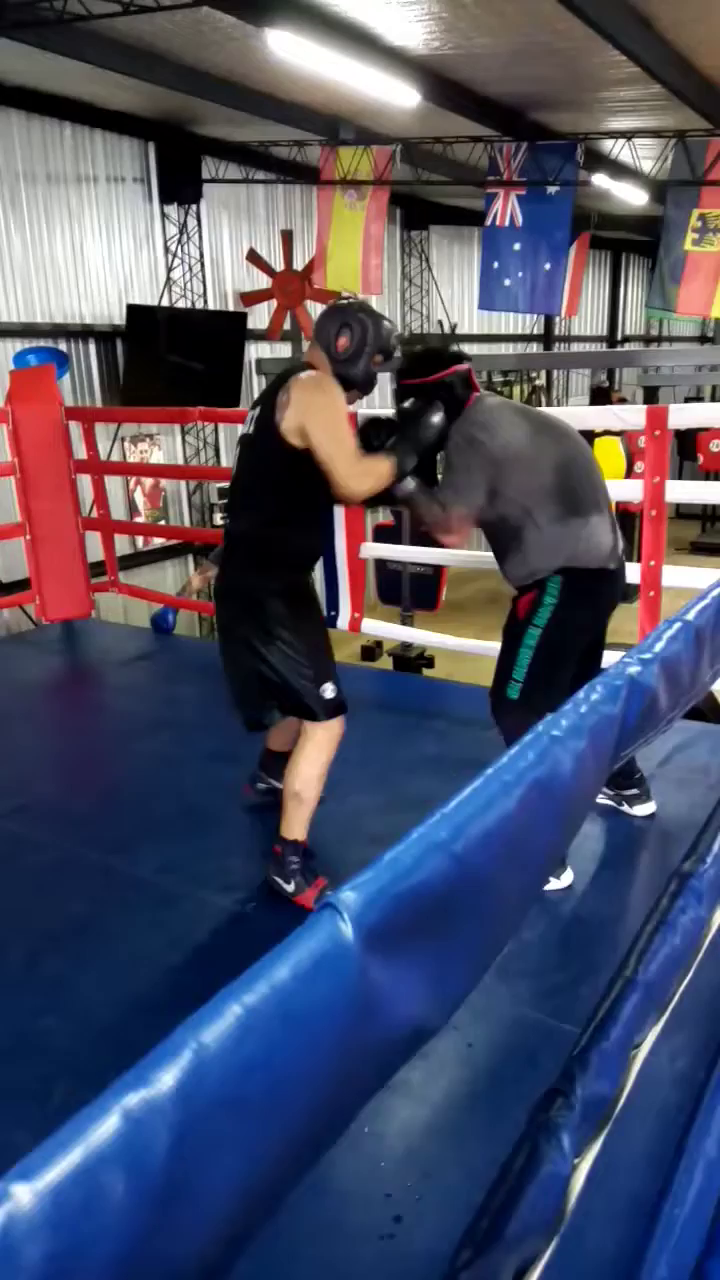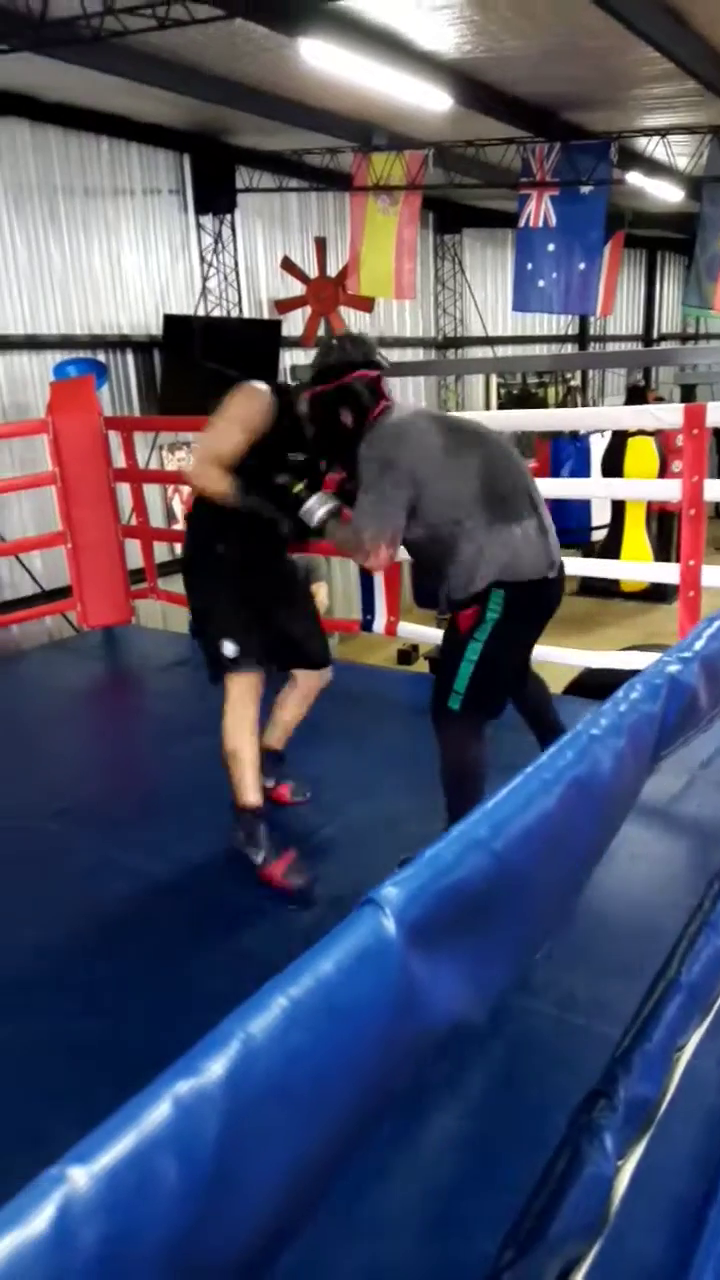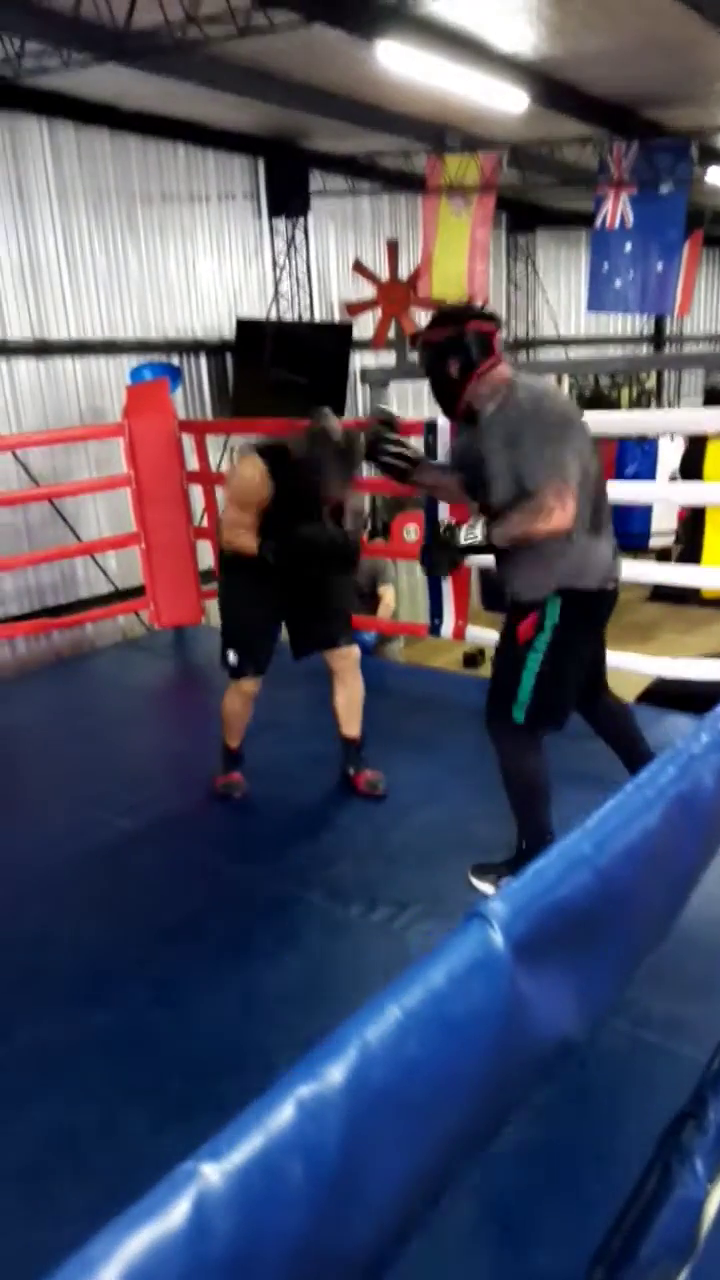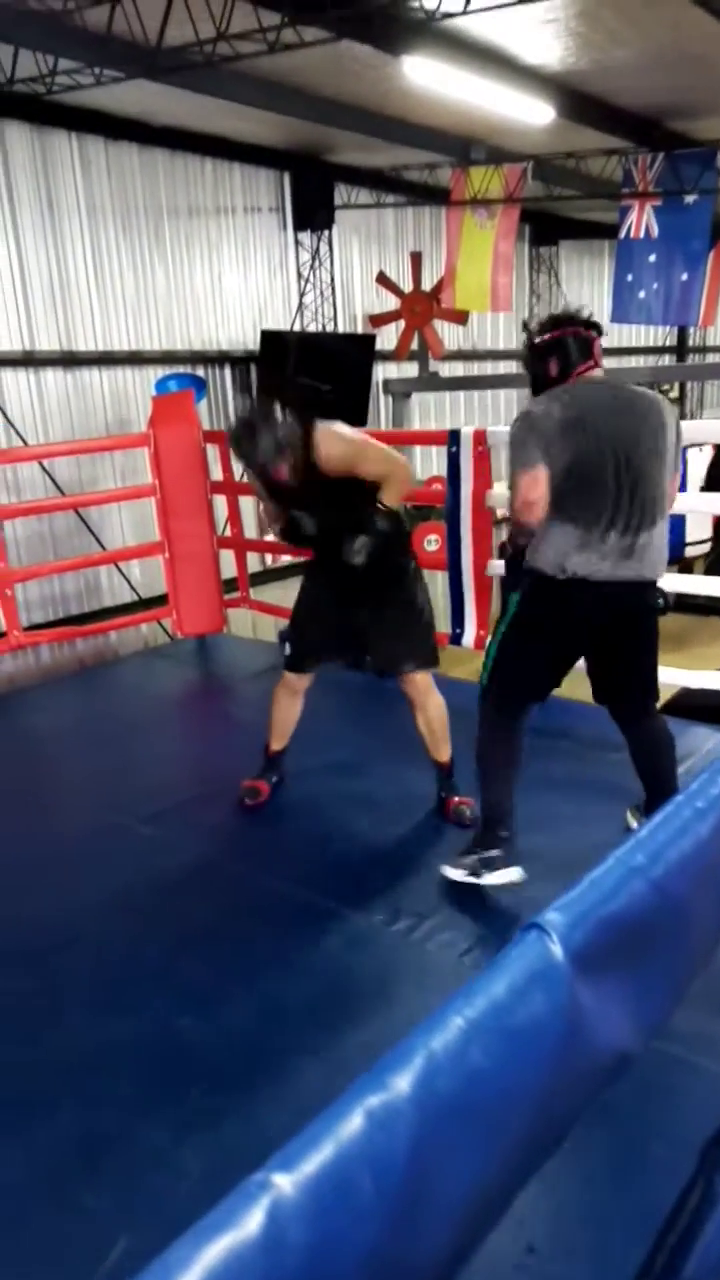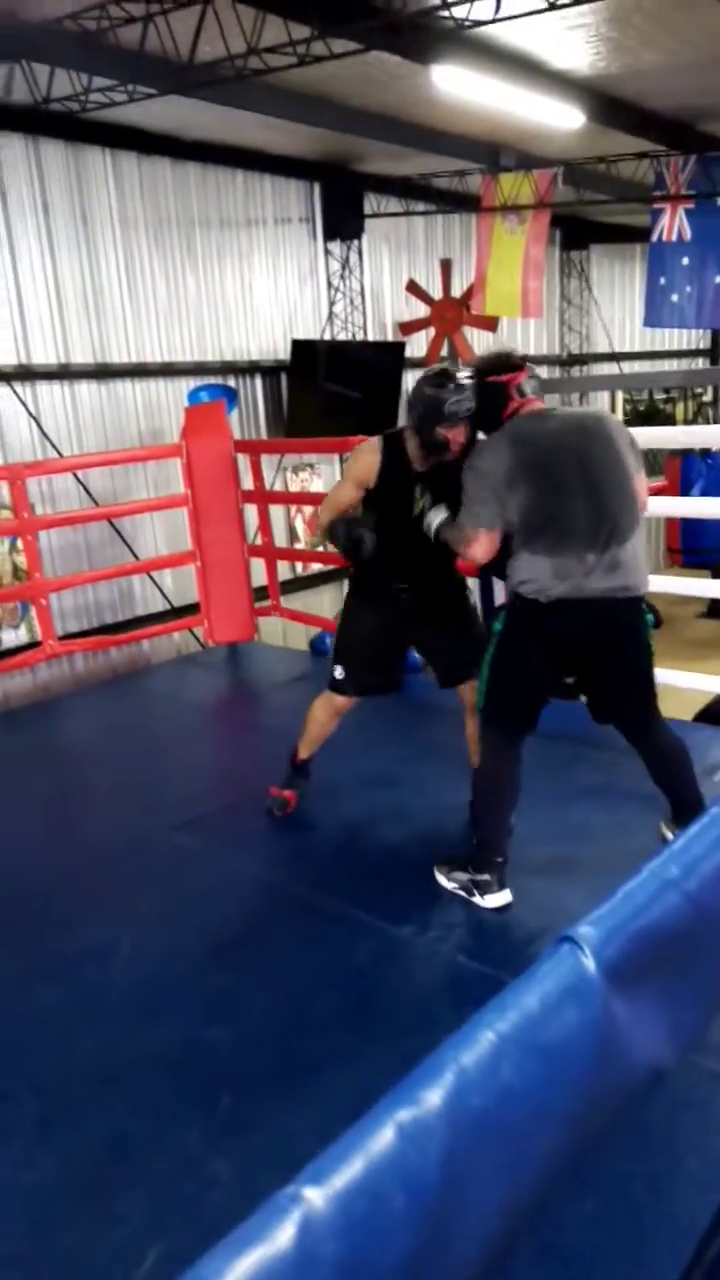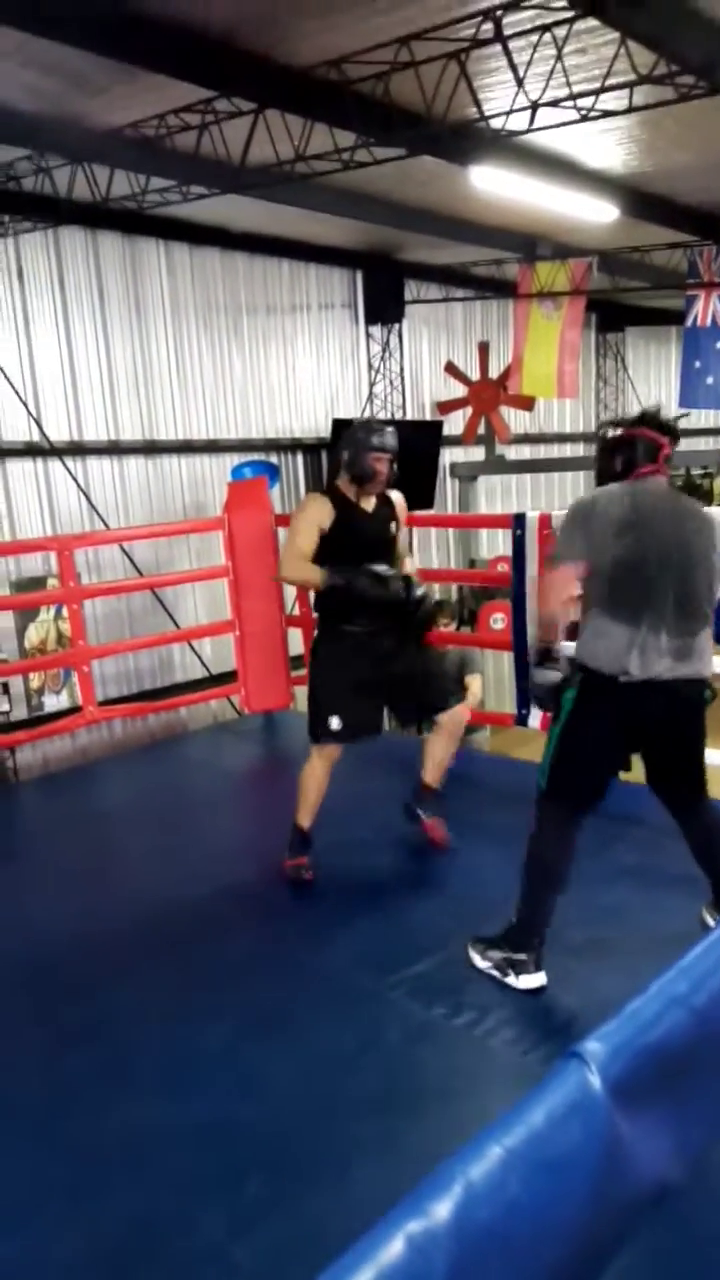
dt=0.7s
person 1, frame 1
left shoulder: (471, 432)
right shoulder: (505, 418)
left elbow: (450, 526)
left wrist: (403, 479)
right wrist: (423, 474)
left hip: (566, 577)
right hip: (599, 565)
left knee: (515, 706)
right knee: (580, 683)
right ankle: (629, 786)
person 1, frame 2
left shoulder: (383, 449)
right shoulder: (417, 426)
left elbow: (371, 551)
left wrist: (307, 501)
left hip: (506, 584)
right hip: (538, 567)
left knee: (457, 714)
right knee: (509, 672)
person 1, frame 3
left shoulder: (530, 410)
right shoulder: (484, 419)
left elbow: (554, 513)
right elbow: (456, 482)
left wrist: (474, 534)
right wrist: (401, 460)
left hip: (560, 594)
right hip: (581, 581)
left knee: (512, 722)
right knee: (588, 692)
left ankle: (534, 862)
person 1, frame 4
left shoulder: (541, 414)
right shoulder: (658, 410)
left elbow: (530, 503)
right elbow: (664, 498)
left wrist: (520, 541)
left hip: (559, 586)
right hip: (635, 588)
left knee: (501, 705)
right knee: (638, 709)
left ankle: (493, 844)
person 1, frame 5
left shoulder: (488, 457)
right shoulder: (604, 425)
left elbow: (478, 550)
right elbow: (640, 501)
left wrist: (440, 526)
left hip: (542, 609)
right hip: (621, 603)
left knee: (501, 733)
right knee: (643, 721)
left ankle: (486, 869)
right ankle: (696, 826)
person 1, frame 6
left shoulder: (596, 508)
left elbow: (560, 588)
left wrist: (544, 656)
left hip: (611, 683)
left knee: (560, 809)
left ankle: (523, 949)
person 2, frame 1
left shoulder: (290, 394)
right shoulder: (313, 389)
left elbow: (325, 480)
right elbow: (353, 483)
left wrist: (386, 445)
right wrist: (412, 446)
left hip: (273, 577)
right hip: (265, 587)
left knee: (307, 690)
right knee: (325, 718)
left ankle: (271, 772)
right ankle: (293, 864)
person 2, frame 2
left shoulder: (313, 429)
right shoulder: (258, 401)
right elbow: (201, 469)
right wrist: (256, 508)
left hip: (267, 560)
right hip: (217, 562)
left knee: (314, 669)
right knee: (244, 682)
left ankle: (266, 766)
right ankle: (253, 832)
person 2, frame 3
left shoulder: (341, 459)
right shoulder: (256, 472)
left elbow: (342, 518)
right elbow: (233, 536)
left wrist: (345, 543)
right wrist: (283, 552)
left hip: (313, 568)
right hip: (252, 570)
left knee: (347, 657)
right knee: (246, 681)
left ankle: (354, 760)
right ankle: (231, 763)
person 2, frame 4
left shoulder: (329, 442)
right shoulder: (263, 473)
left elbow: (400, 471)
left wrist: (373, 531)
right wrist: (293, 526)
left hip: (387, 566)
right hip: (329, 573)
left knee: (417, 681)
right knee: (293, 676)
left ankle: (448, 786)
right ankle: (271, 768)
person 2, frame 5
left shoulder: (473, 458)
right shoulder: (375, 453)
right elbow: (329, 518)
right wrist: (346, 530)
left hip: (441, 588)
right hip: (379, 593)
left knee: (474, 691)
right knee: (340, 697)
right ankle: (296, 773)
person 2, frame 6
left shoulder: (394, 502)
right shoulder: (319, 506)
right elbow: (291, 567)
left wrist: (411, 589)
right wrist: (342, 580)
left hip: (396, 633)
right hip: (344, 641)
left knee: (452, 714)
right knee: (327, 749)
left ankle: (424, 800)
right ankle: (298, 843)
